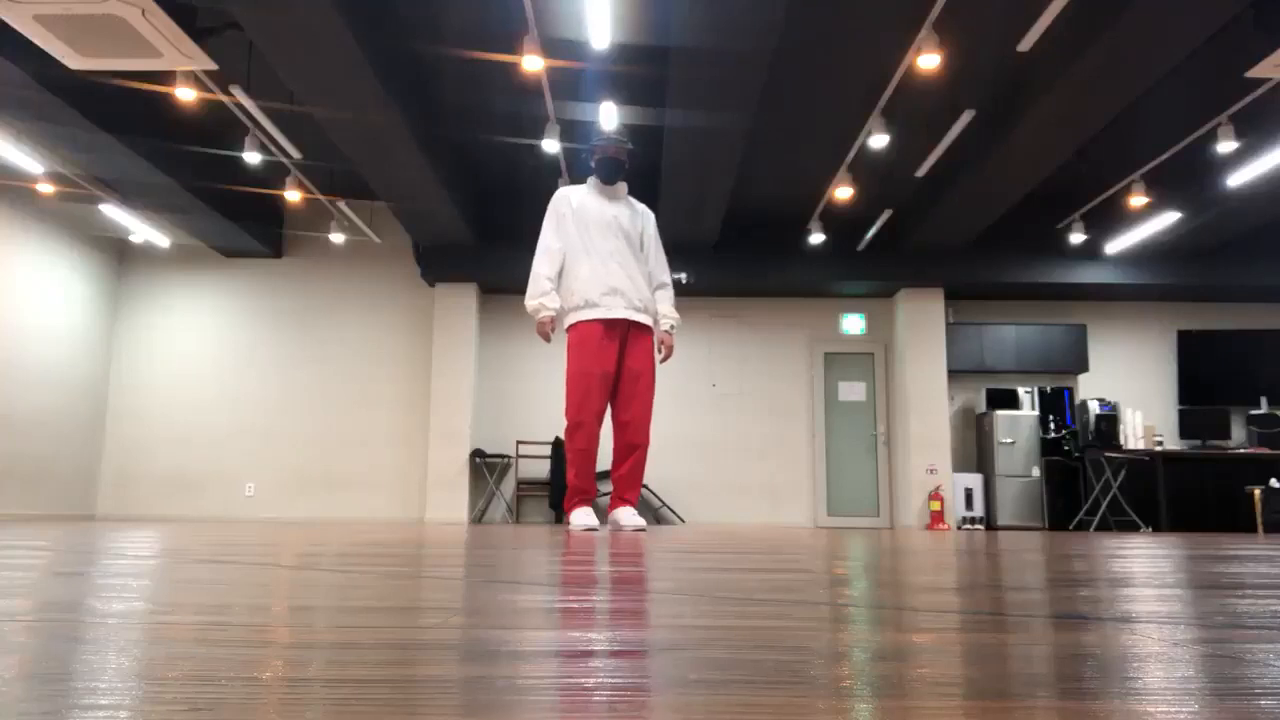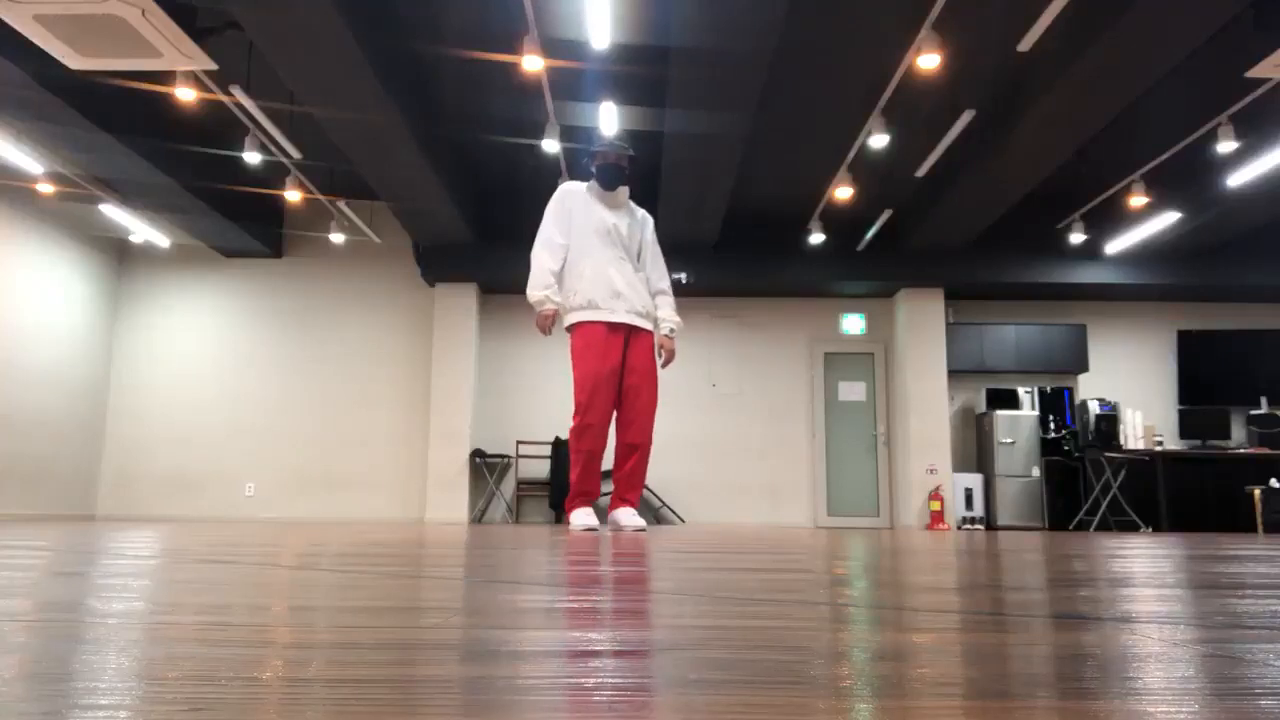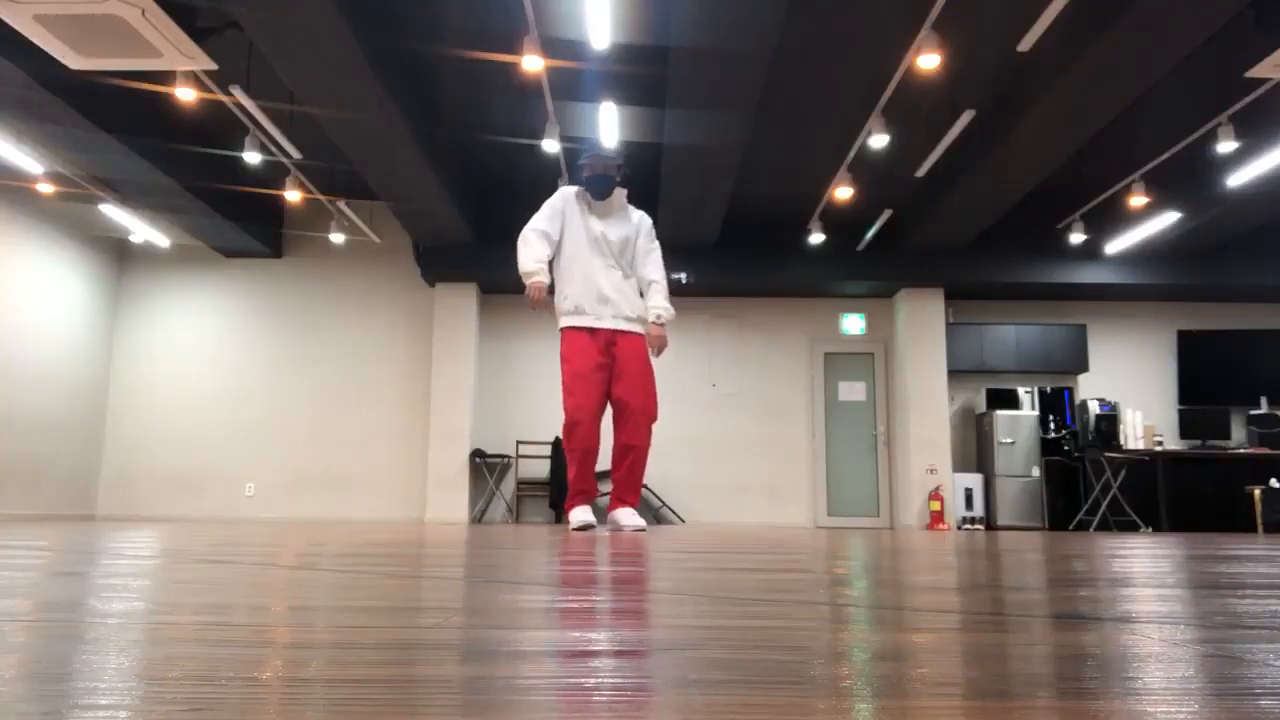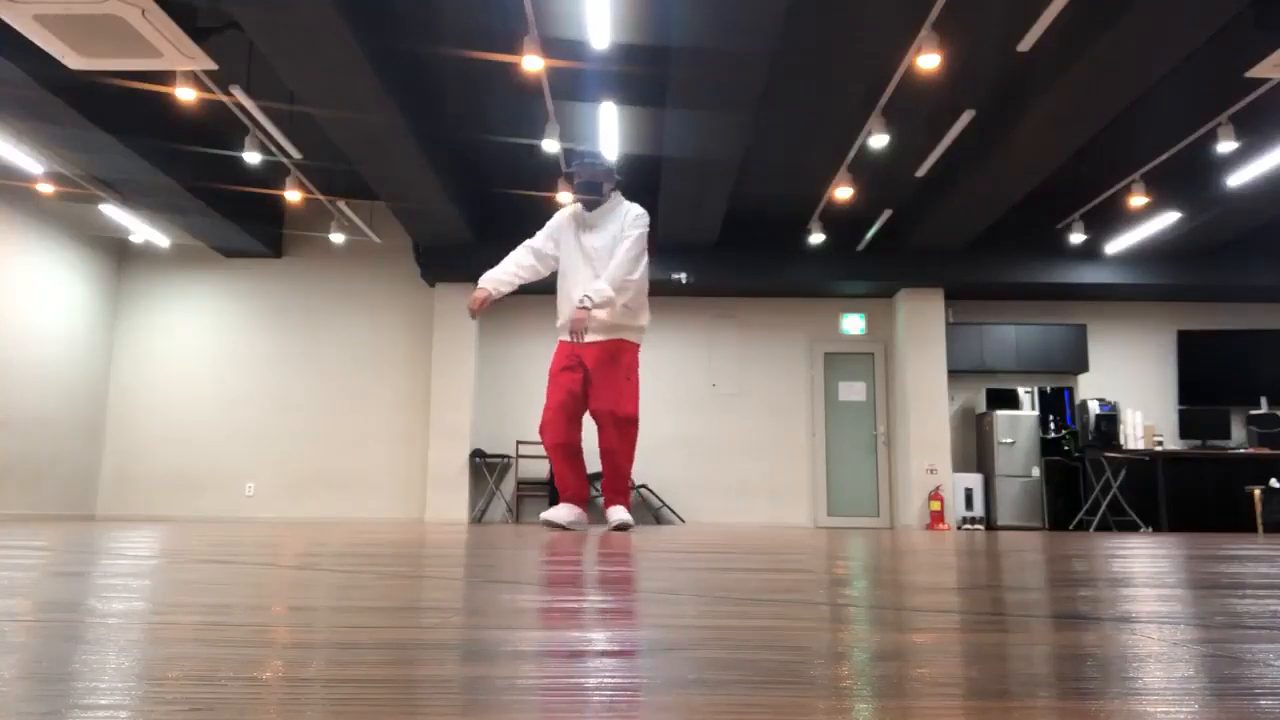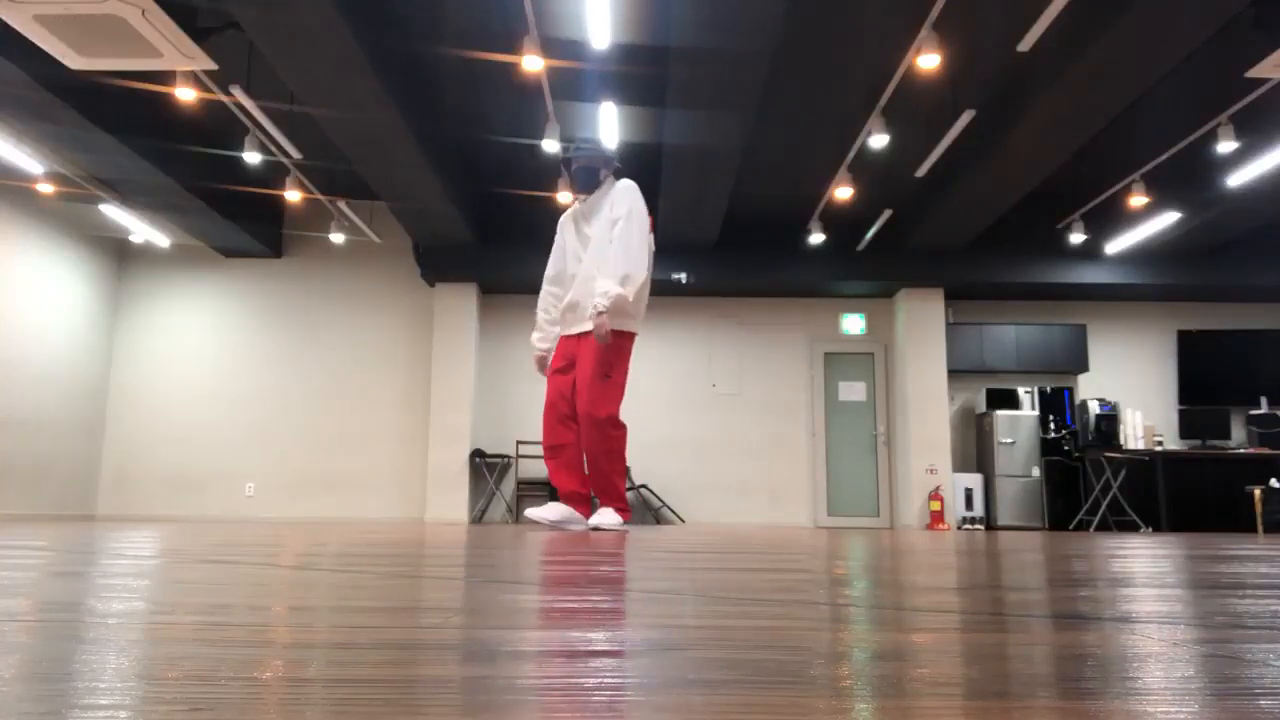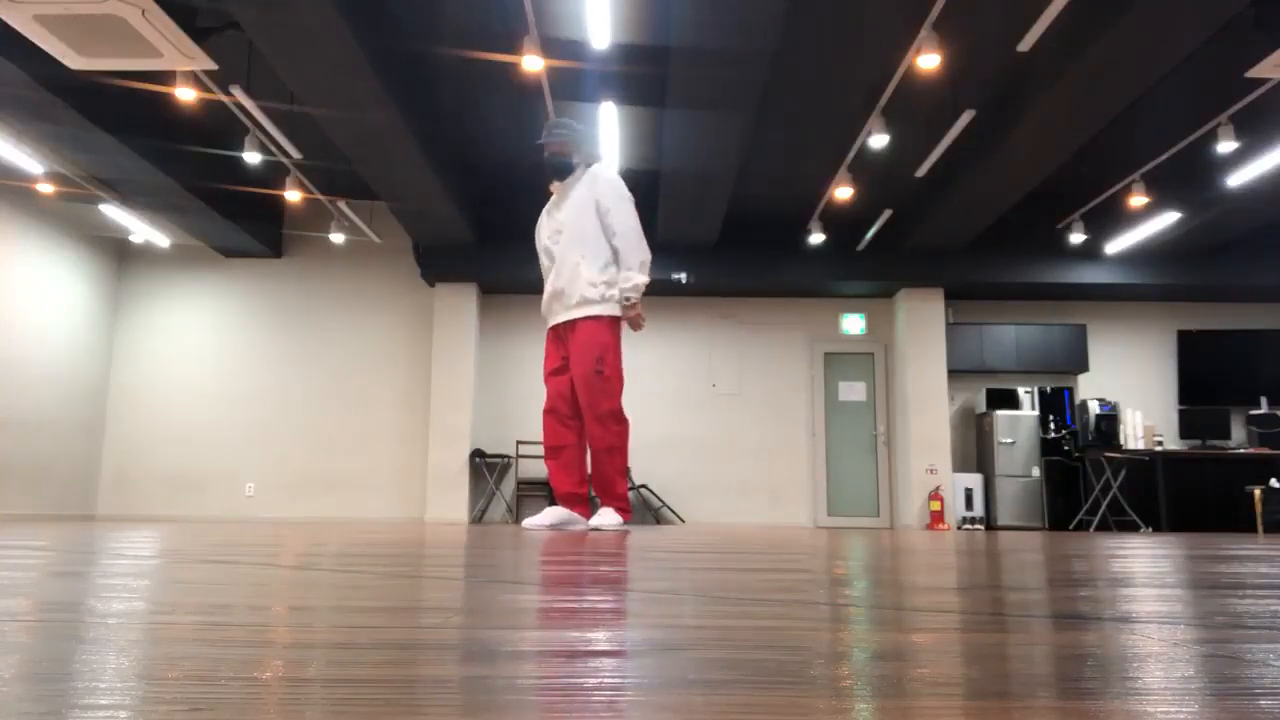
dt=0.7s
person 1, frame 1
left shoulder: (642, 214)
right shoulder: (568, 199)
left elbow: (658, 271)
right elbow: (549, 253)
left wrist: (666, 322)
right wrist: (544, 304)
left hip: (638, 320)
right hip: (589, 316)
left knee: (635, 417)
right knee: (584, 413)
left ankle: (623, 503)
right ankle: (580, 503)
person 1, frame 2
left shoulder: (641, 218)
right shoulder: (570, 196)
left elbow: (657, 274)
right elbow: (548, 247)
left wrist: (667, 325)
right wrist: (546, 296)
left hip: (638, 323)
right hip: (591, 318)
left knee: (639, 415)
right knee: (592, 410)
left ankle: (624, 503)
right ankle: (581, 503)
person 1, frame 3
left shoulder: (638, 220)
right shoulder: (566, 201)
left elbow: (652, 271)
right elbow: (534, 236)
left wrist: (657, 317)
right wrist: (536, 272)
left hip: (629, 328)
right hip: (580, 326)
left knee: (638, 413)
right knee: (581, 413)
left ankle: (623, 504)
right ankle: (580, 502)
person 1, frame 4
left shoulder: (633, 216)
right shoulder: (565, 219)
left elbow: (621, 269)
right elbow: (531, 256)
left wrist: (587, 302)
right wrist: (489, 284)
left hip: (616, 334)
right hip: (571, 337)
left knee: (615, 415)
right knee: (557, 419)
left ankle: (617, 502)
right ankle: (573, 502)
person 1, frame 5
left shoulder: (625, 193)
right shoulder: (569, 219)
left elbow: (627, 257)
right elbow: (555, 282)
left wrist: (604, 306)
right wrist: (542, 340)
left hip: (611, 326)
right hip: (571, 328)
left knee: (597, 414)
right knee: (558, 415)
left ankle: (612, 506)
right ankle: (573, 502)
person 1, frame 6
left shoulder: (600, 180)
right shoulder: (550, 208)
left elbow: (628, 237)
left wrist: (630, 295)
right wrist: (554, 309)
left hip: (595, 311)
right hip: (558, 318)
left knee: (600, 408)
right knee: (559, 412)
left ankle: (614, 507)
right ankle: (571, 504)
